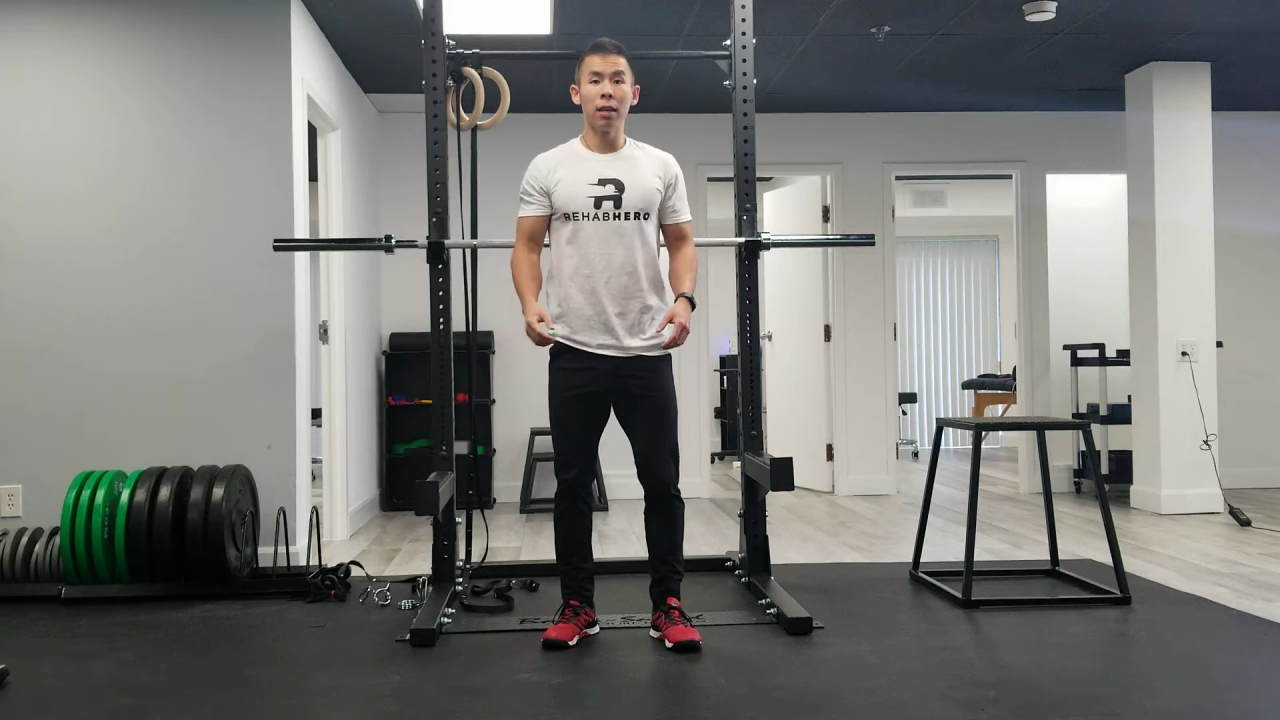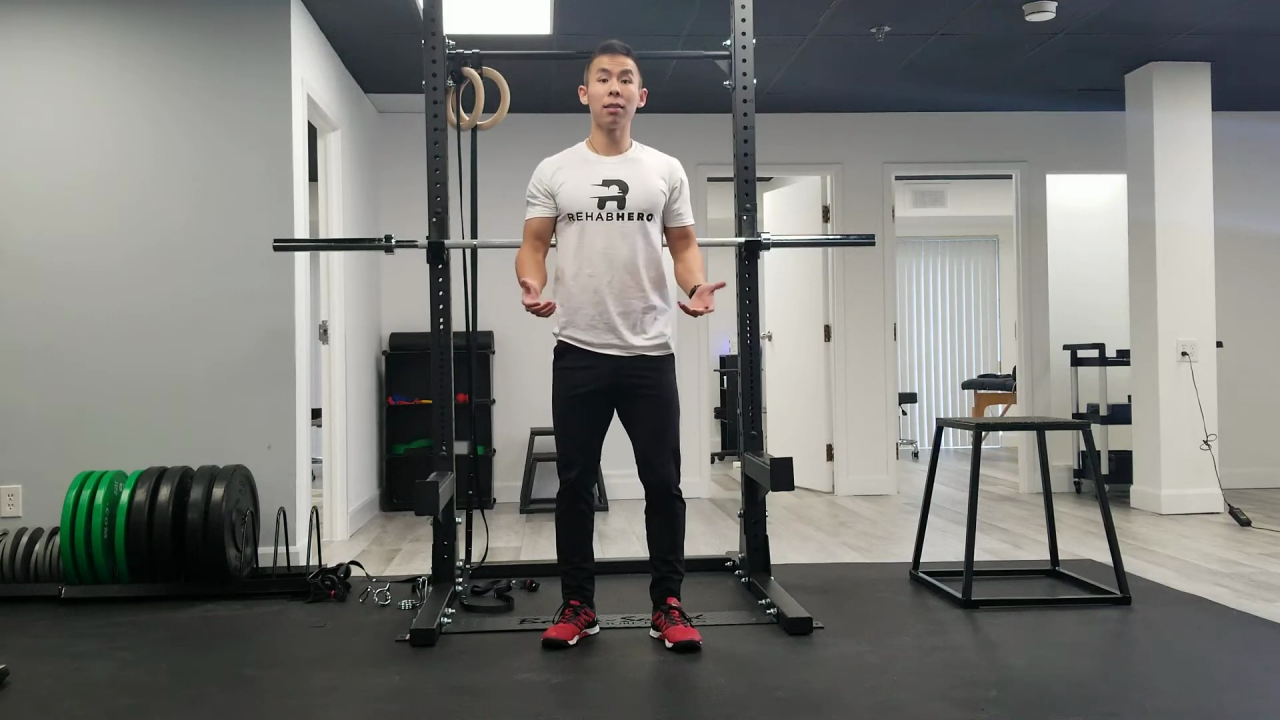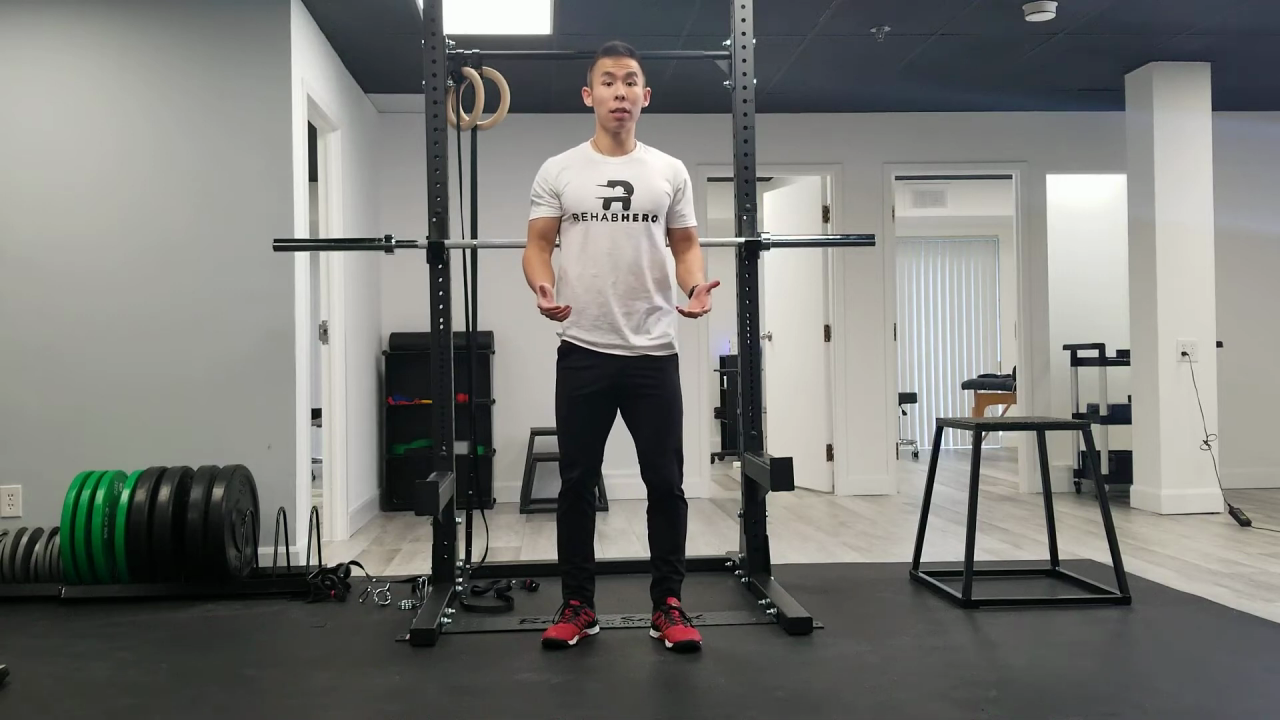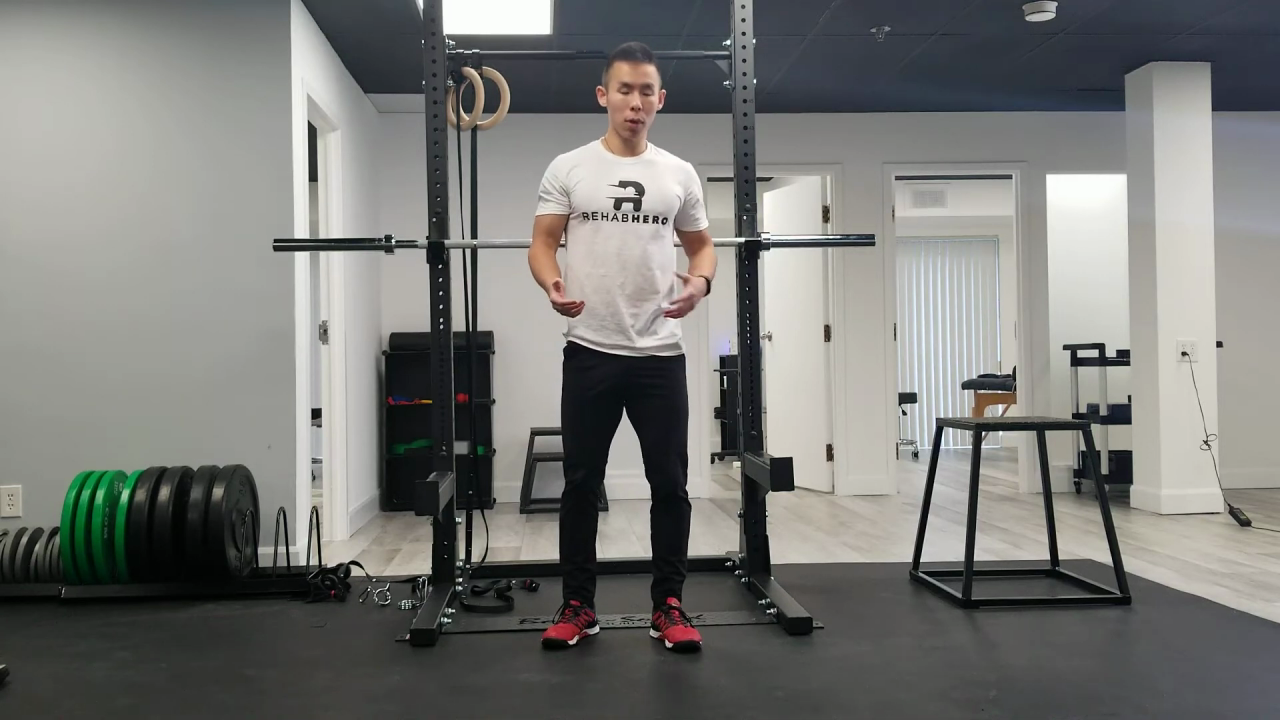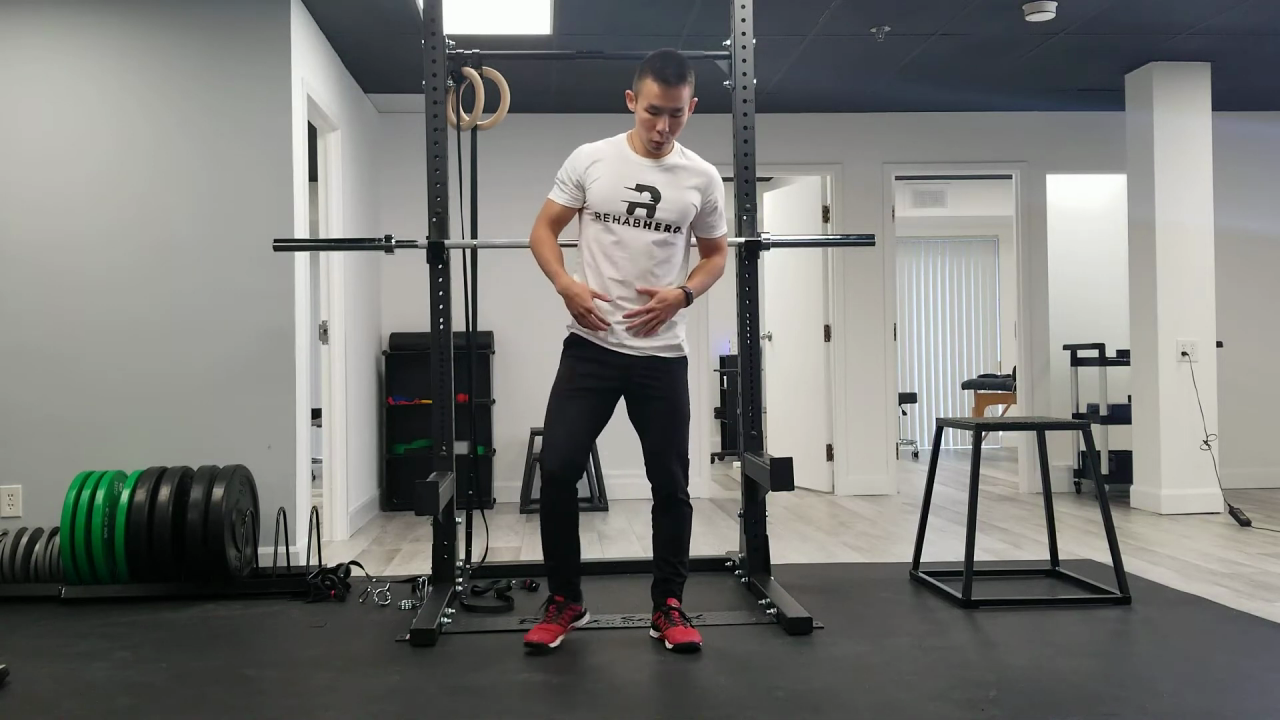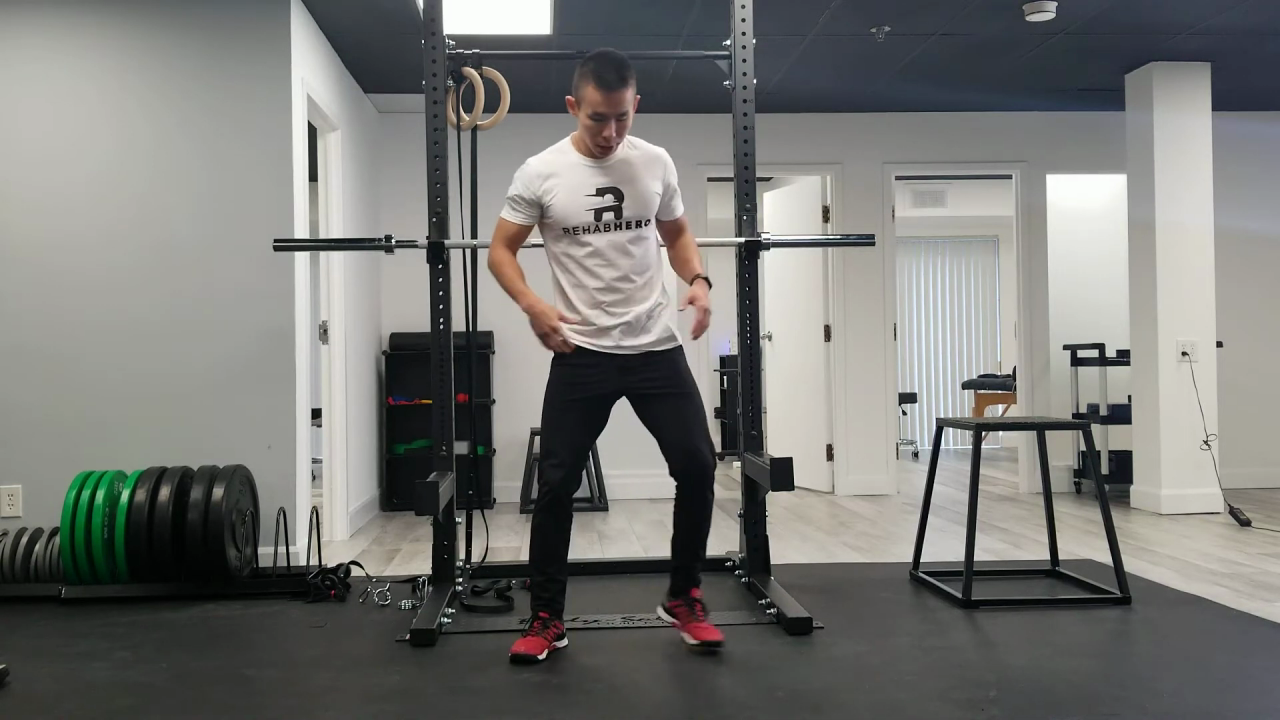
dt=0.4s
person 1, frame 1
left shoulder: (661, 166)
right shoulder: (547, 168)
left elbow: (680, 243)
right elbow: (527, 245)
left wrist: (683, 300)
right wrist: (531, 304)
left hip: (646, 353)
right hip: (575, 354)
left knee: (661, 482)
right knee: (573, 484)
left ankle: (667, 605)
right ankle: (577, 606)
person 1, frame 2
left shoulder: (666, 170)
right shoulder: (553, 171)
left elbow: (683, 245)
right elbow: (533, 244)
left wrist: (697, 285)
right wrist: (531, 285)
left hip: (650, 353)
right hip: (579, 352)
left knee: (663, 482)
right knee: (575, 484)
left ankle: (668, 606)
right ankle: (577, 605)
person 1, frame 3
left shoulder: (670, 171)
right shoulder: (558, 171)
left elbow: (685, 246)
right elbow: (538, 245)
left wrist: (696, 285)
right wrist: (542, 285)
left hip: (653, 352)
right hip: (583, 352)
left knee: (665, 482)
right knee: (577, 483)
left ankle: (668, 606)
right ankle: (577, 606)
person 1, frame 4
left shoulder: (680, 174)
right shoulder: (568, 168)
left elbow: (701, 246)
right elbow: (542, 243)
left wrist: (700, 282)
right wrist: (551, 283)
left hip: (660, 354)
right hip: (590, 352)
left knee: (670, 483)
right knee: (581, 483)
left ankle: (668, 607)
right ankle: (578, 606)
person 1, frame 5
left shoulder: (703, 178)
right shoulder: (589, 159)
left elbow: (716, 254)
right elbow: (544, 229)
left wrist: (681, 295)
right wrist: (566, 285)
left hip: (662, 353)
right hip: (591, 345)
left knee: (671, 484)
right knee: (558, 469)
left ankle: (668, 607)
right ankle: (564, 600)
person 1, frame 6
left shoulder: (657, 163)
right shoulder: (538, 173)
left elbow: (677, 232)
right elbow: (502, 249)
left wrist: (697, 280)
right wrist: (534, 303)
left hip: (657, 347)
right hip: (580, 352)
left knee: (697, 467)
right knee: (556, 486)
left ankle: (684, 597)
right ankle: (545, 619)
